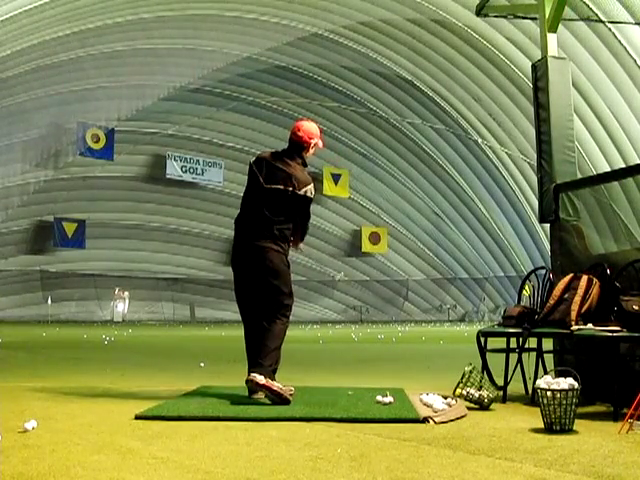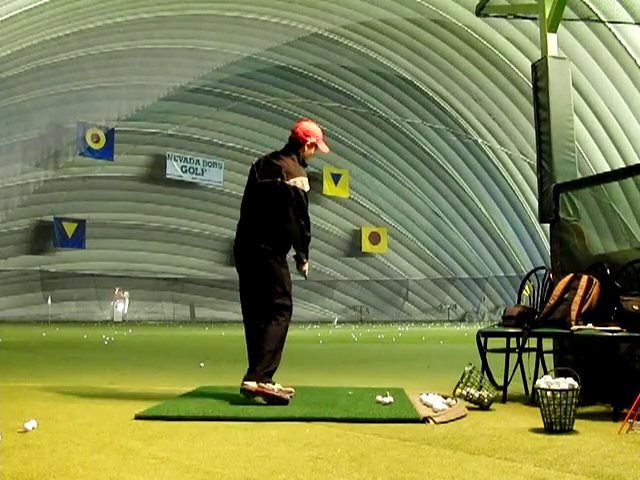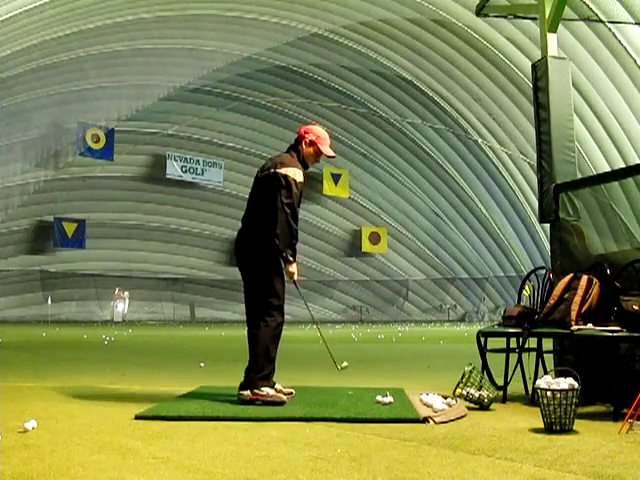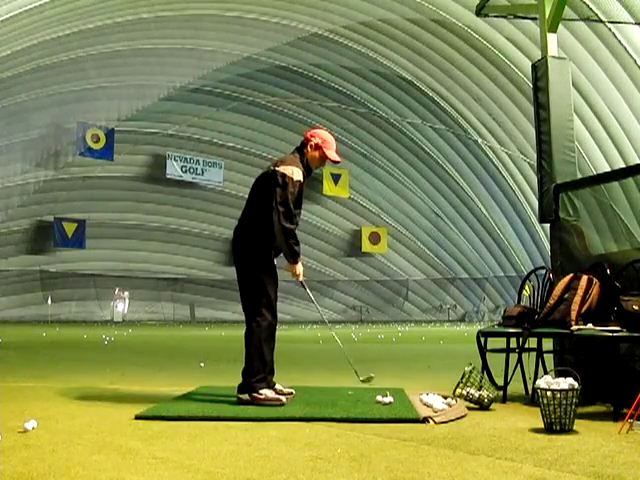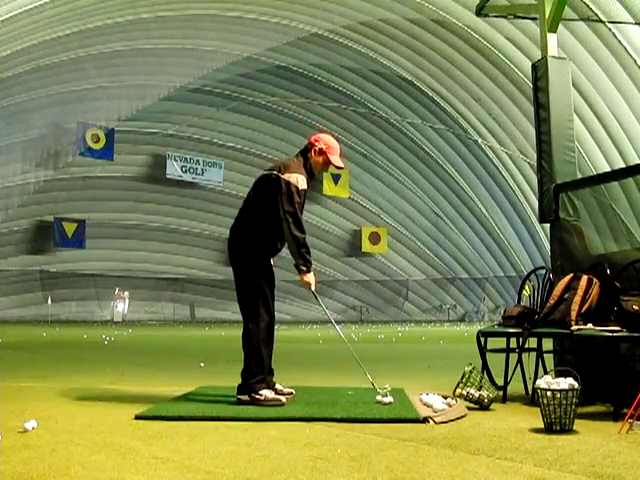
dt=0.2s
person 1, frame 1
left shoulder: (261, 162)
right shoulder: (302, 180)
right elbow: (301, 221)
right wrist: (295, 239)
left hip: (243, 246)
right hip: (270, 251)
left knee: (254, 315)
right knee: (279, 312)
left ankle: (259, 376)
right ankle: (263, 373)
person 1, frame 2
left shoulder: (263, 163)
right shoulder: (296, 175)
right elbow: (299, 222)
right wrist: (303, 258)
left hip: (245, 246)
right hip: (267, 251)
left knee: (256, 315)
right knee: (278, 313)
left ankle: (259, 379)
right ankle: (257, 378)
person 1, frame 3
left shoulder: (275, 164)
right shoulder: (292, 169)
right elbow: (286, 217)
left wrist: (283, 254)
right wrist: (290, 257)
left hip: (251, 246)
right hip: (262, 249)
left knee: (260, 314)
right knee: (270, 315)
left ankle: (262, 381)
right ankle: (255, 384)
person 1, frame 4
left shoulder: (285, 167)
right shoulder: (292, 169)
right elbow: (283, 218)
left wrist: (282, 254)
right wrist: (294, 258)
left hip: (253, 247)
right hip: (255, 248)
left knee: (264, 314)
right knee: (262, 315)
left ankle: (263, 381)
right ankle: (253, 386)
person 1, frame 5
left shoulder: (286, 169)
right shoulder: (295, 175)
right elbow: (292, 225)
right wrist: (305, 267)
left hip: (249, 245)
right hip: (251, 247)
left knee: (263, 315)
right knee: (259, 316)
left ankle: (263, 380)
right ankle: (253, 387)
